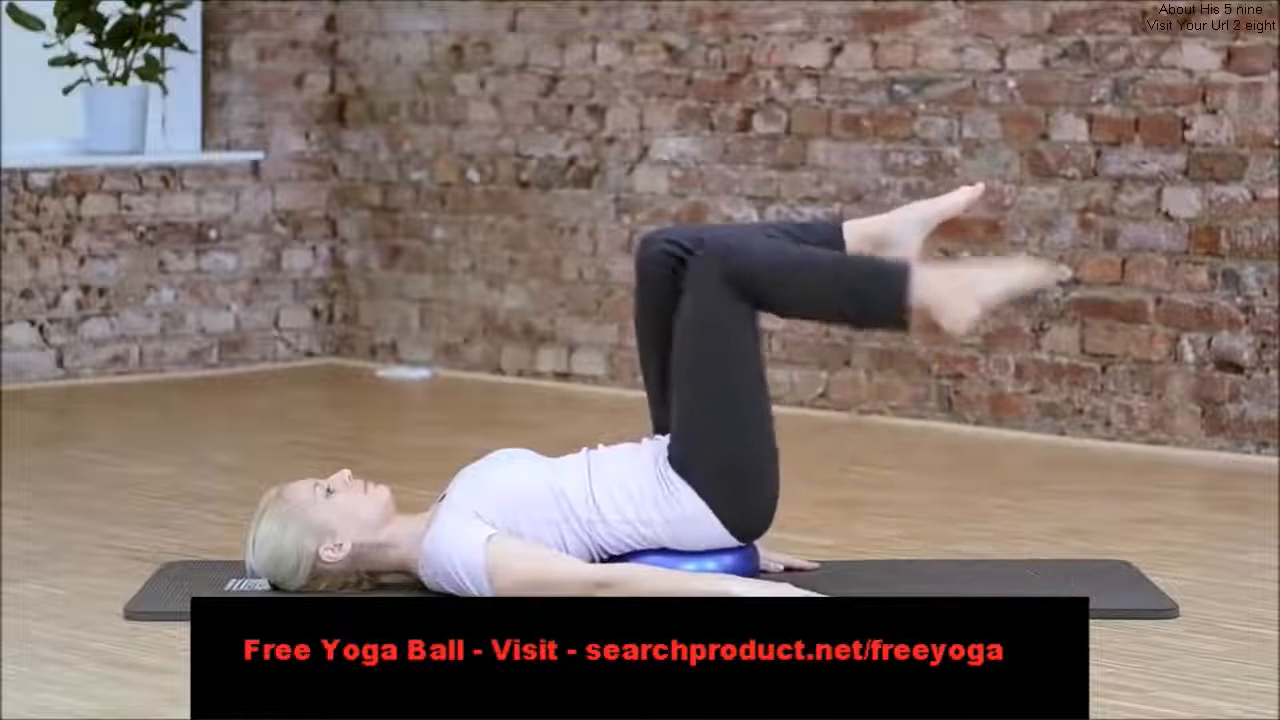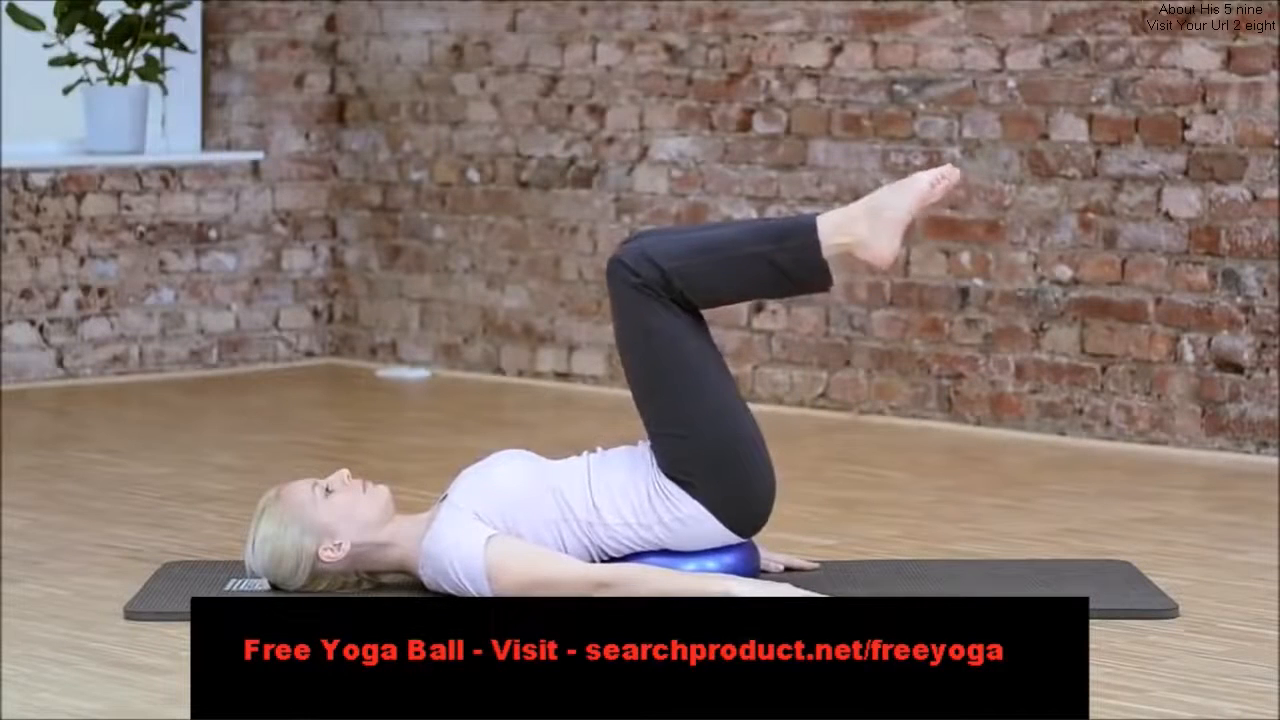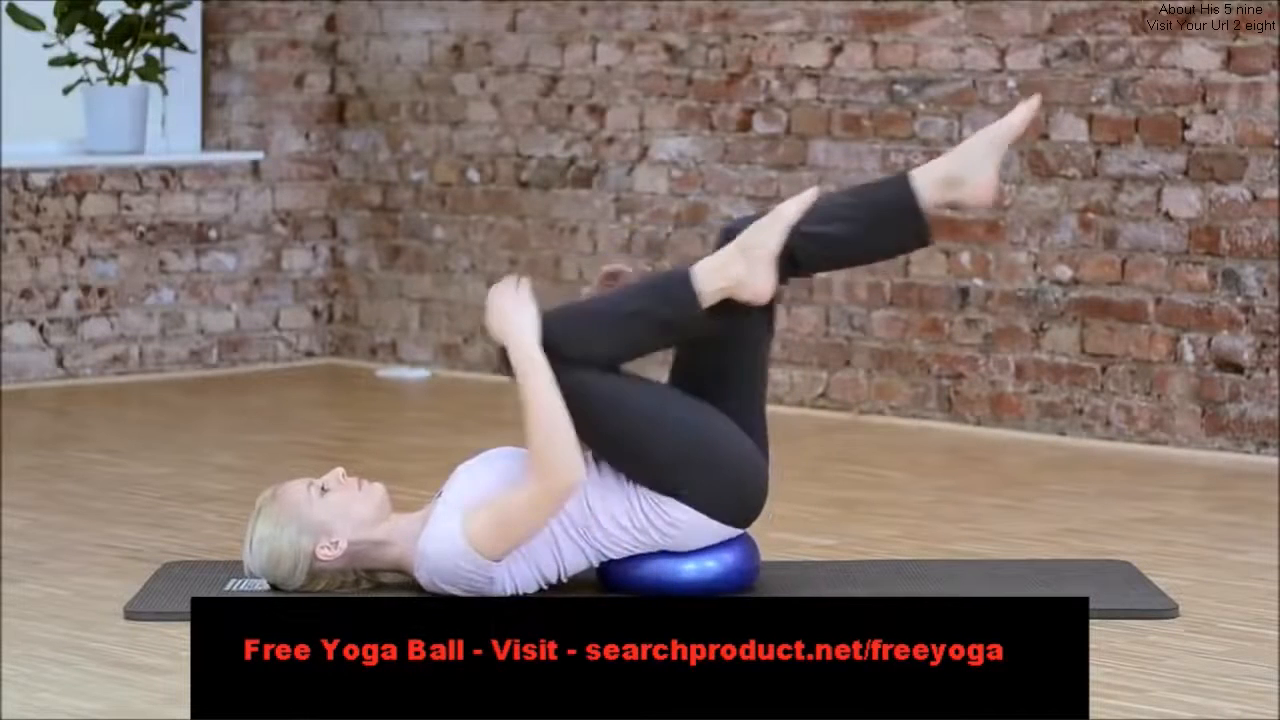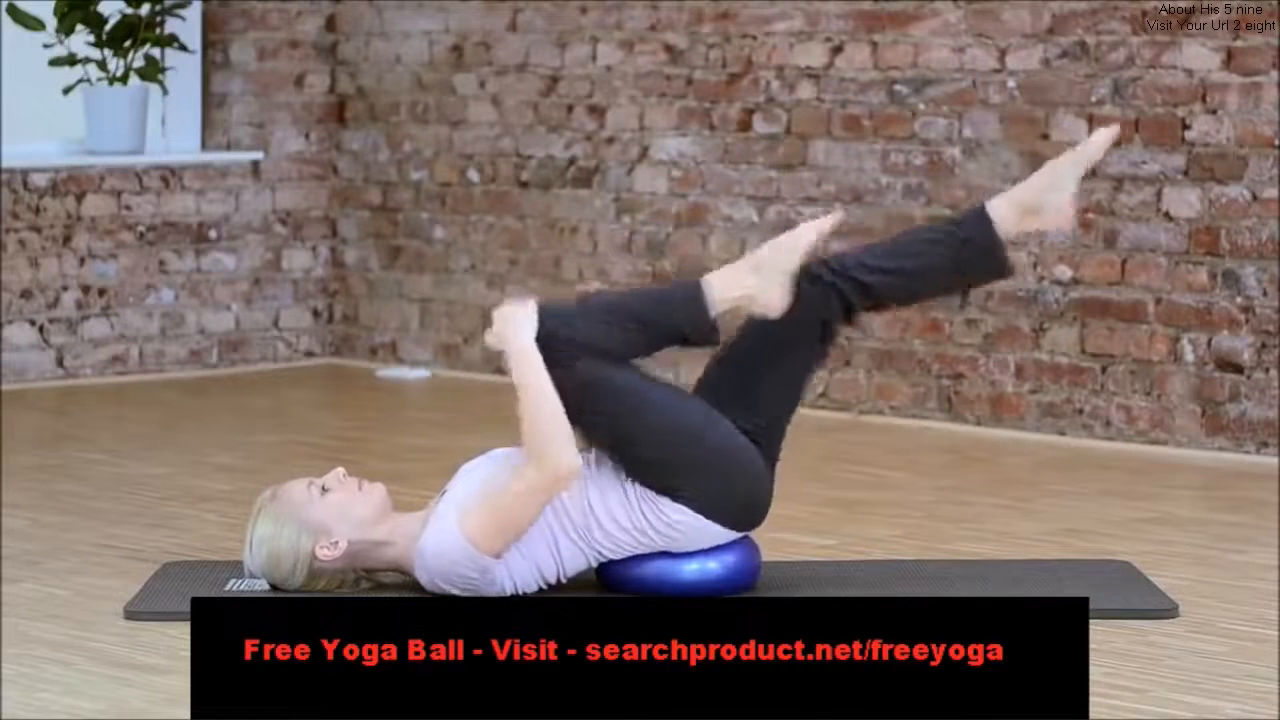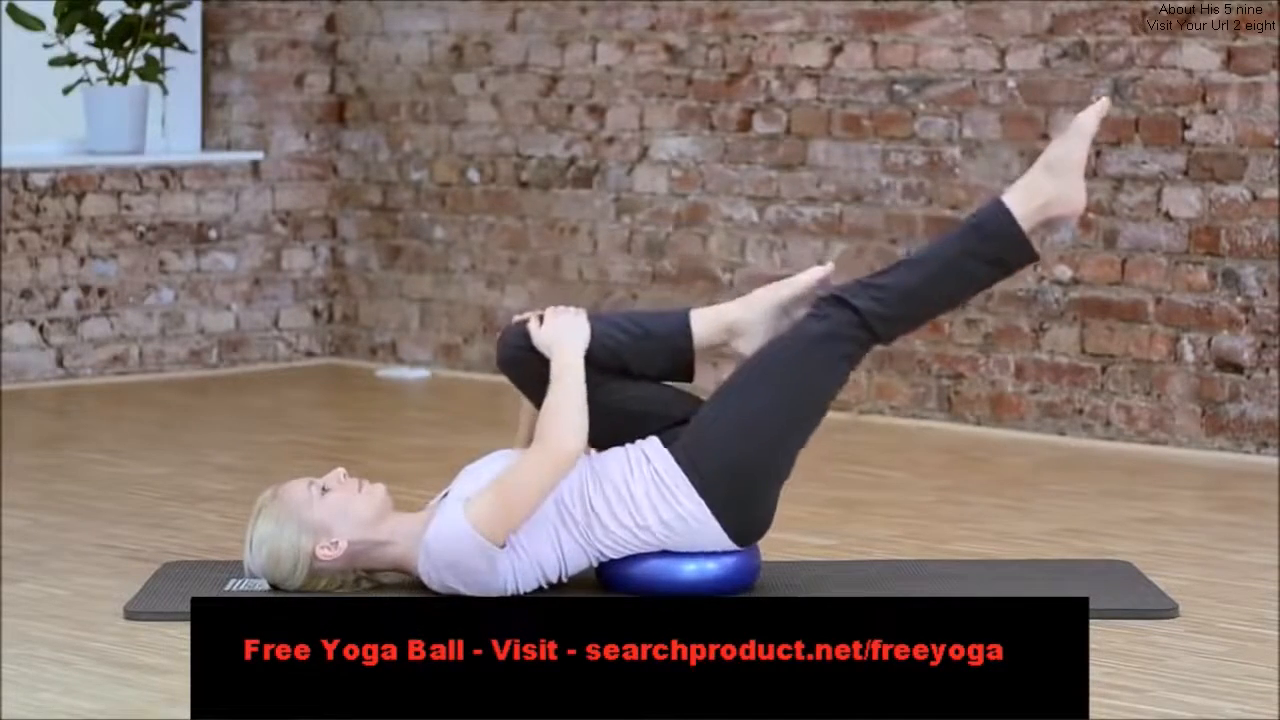
dt=1s
person 1, frame 1
left shoulder: (452, 515)
right shoulder: (447, 553)
right elbow: (599, 582)
right wrist: (749, 592)
left hip: (682, 476)
right hip: (710, 492)
left knee: (668, 255)
right knee: (719, 266)
left ankle: (878, 240)
right ankle: (935, 290)
person 1, frame 2
left shoulder: (450, 517)
right shoulder: (448, 552)
right elbow: (600, 583)
right wrist: (743, 589)
left hip: (688, 493)
right hip: (710, 494)
left knee: (646, 263)
right knee: (639, 272)
left ankle: (846, 234)
right ankle: (846, 230)
person 1, frame 3
left shoulder: (444, 519)
right shoulder: (449, 553)
right elbow: (560, 476)
right wrist: (522, 342)
left hip: (692, 480)
right hip: (708, 491)
right knee: (547, 341)
left ankle: (937, 186)
right ankle: (725, 280)
person 1, frame 4
left shoulder: (444, 523)
right shoulder: (447, 553)
right elbow: (559, 467)
left wrist: (555, 347)
right wrist: (523, 348)
left hip: (705, 477)
right hip: (711, 492)
left knee: (825, 285)
right knee: (540, 336)
left ankle: (1015, 214)
right ankle: (729, 290)
person 1, frame 5
left shoulder: (444, 518)
right shoulder: (450, 551)
left elbow: (542, 459)
right elbow: (560, 453)
left wrist: (555, 351)
right wrist: (570, 351)
left hip: (668, 461)
right hip: (708, 495)
left knee: (526, 344)
right knee: (849, 313)
left ankle: (722, 328)
right ankle: (1030, 203)
